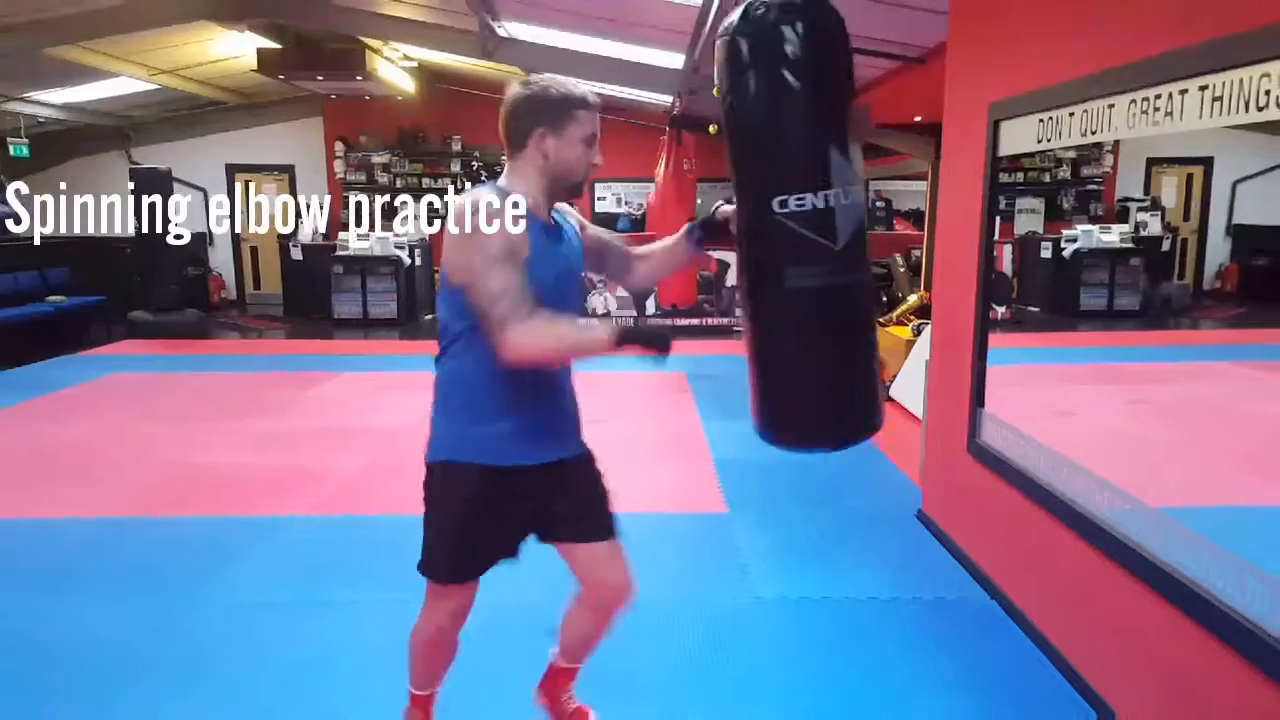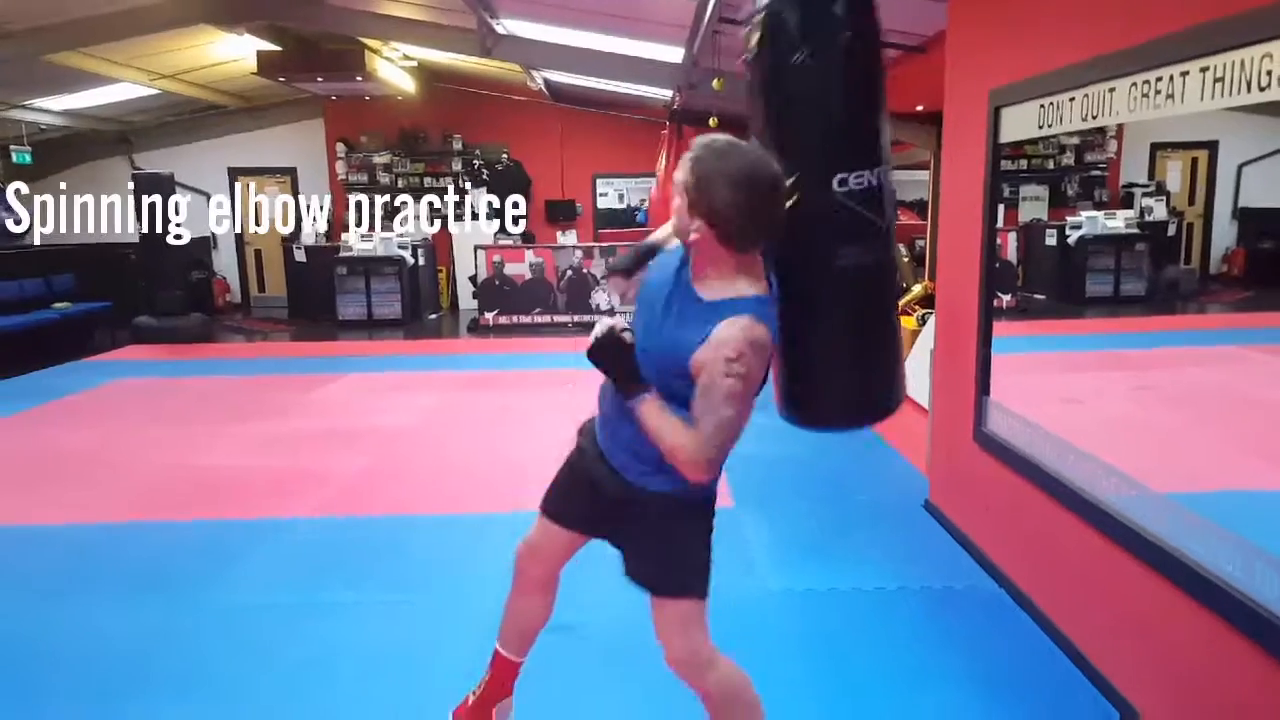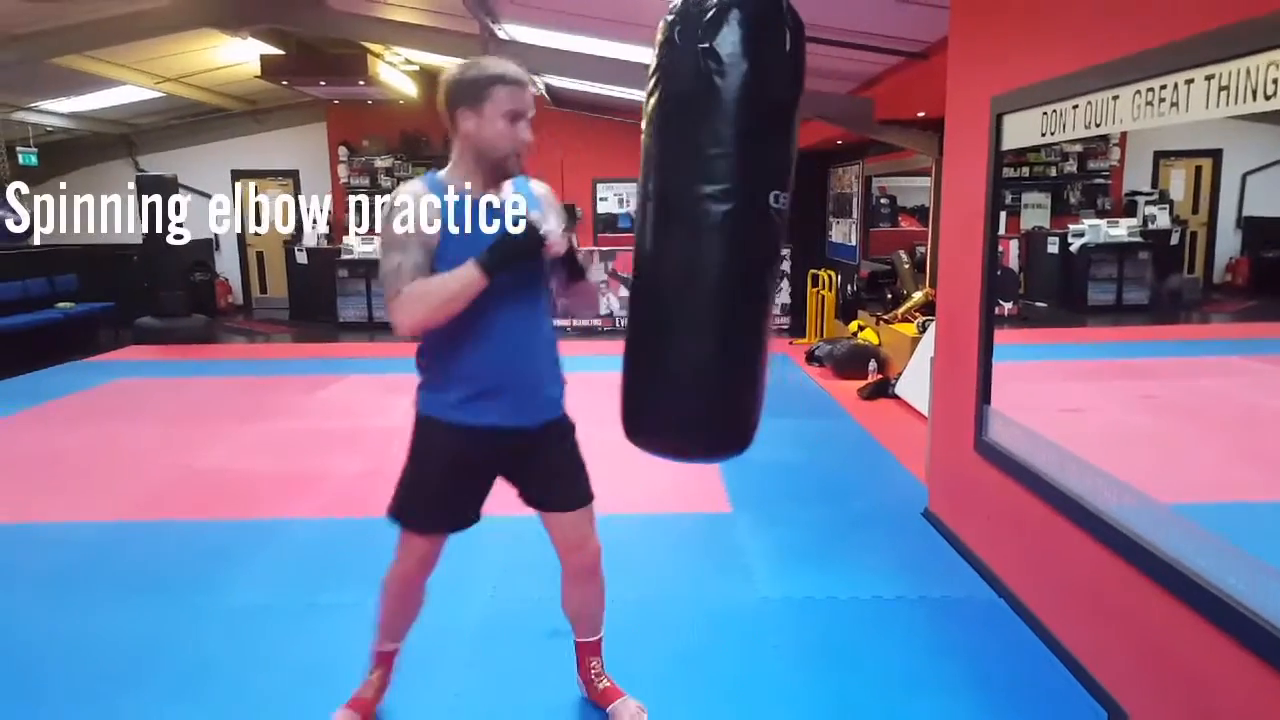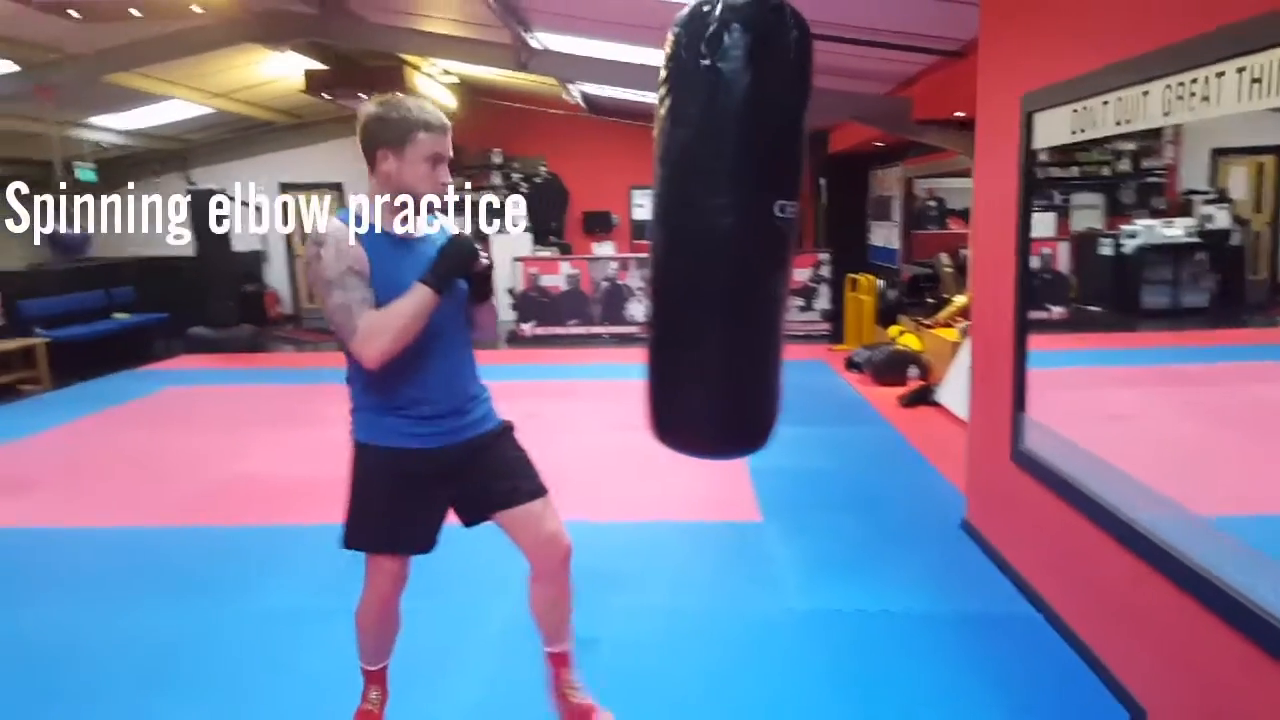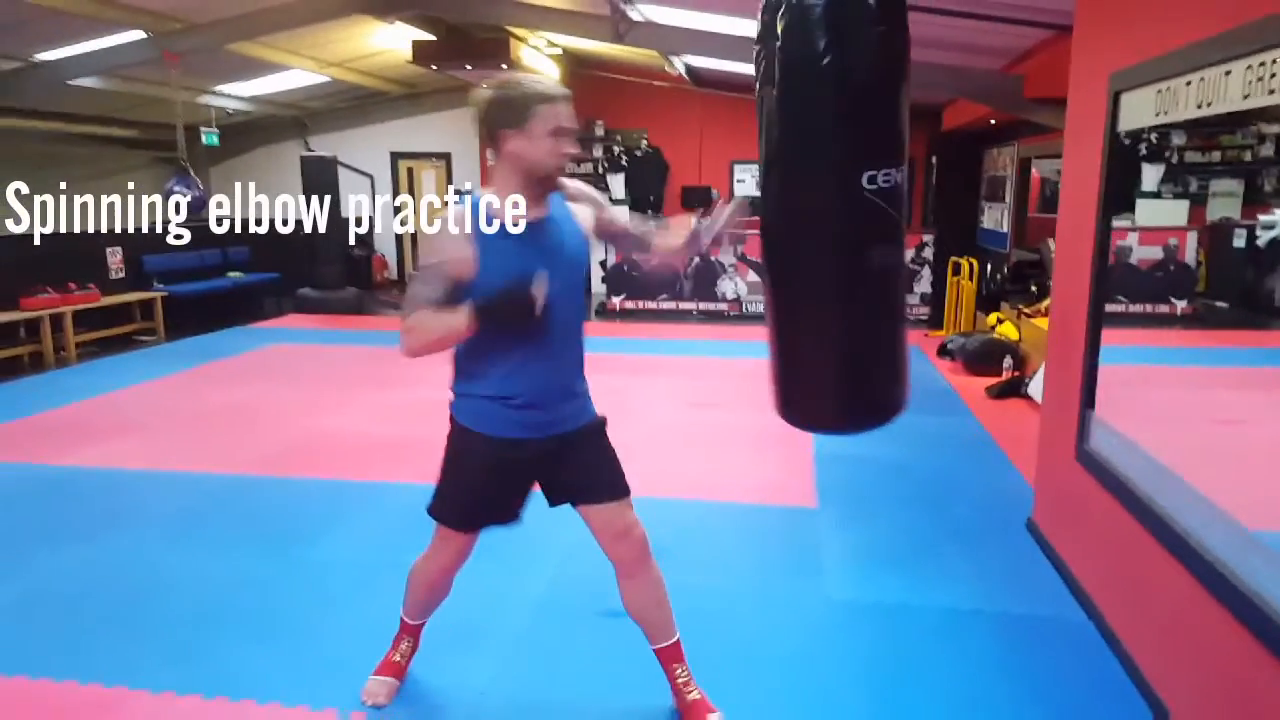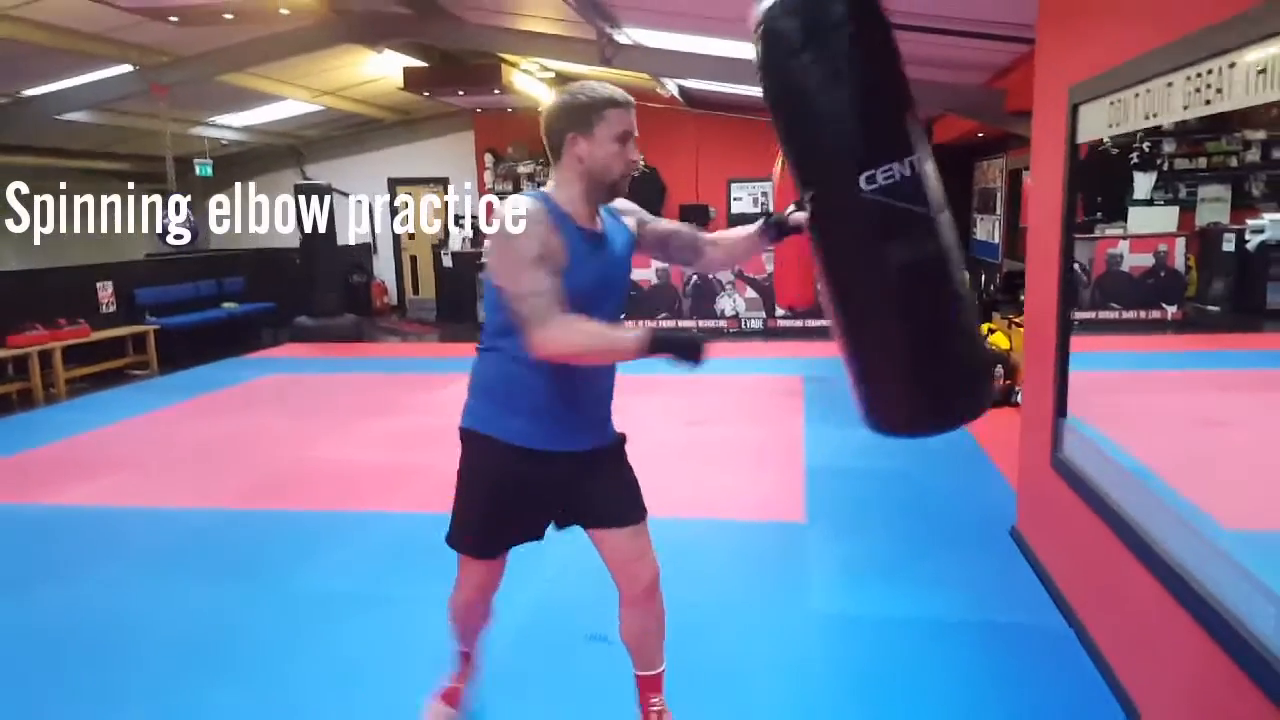
dt=0.7s
person 1, frame 1
left shoulder: (565, 221)
right shoulder: (484, 215)
left elbow: (638, 265)
right elbow: (517, 338)
left wrist: (705, 230)
right wrist: (620, 336)
left hip: (557, 448)
right hip: (476, 457)
left knee: (611, 584)
right knee: (448, 607)
person 1, frame 2
left shoulder: (741, 335)
right shoulder: (681, 243)
left elbow: (699, 463)
left wrist: (630, 383)
right wrist: (632, 264)
left hip: (670, 492)
right hip: (606, 447)
left knee: (689, 652)
right knee: (533, 560)
person 1, frame 3
left shoulder: (538, 198)
right shoulder: (419, 203)
right elbow: (406, 316)
right wrist: (492, 261)
left hip: (540, 416)
right hip: (453, 421)
left knee: (581, 551)
right knee: (414, 557)
person 1, frame 4
left shoulder: (445, 228)
right shoulder: (339, 242)
right elbow: (370, 346)
left wrist: (479, 287)
right wrist: (436, 278)
left hip: (476, 428)
right hip: (392, 446)
left knee: (552, 547)
right knee: (384, 581)
person 1, frame 5
left shoulder: (575, 203)
right shoulder: (459, 232)
left elbow: (653, 241)
right elbow: (414, 336)
left wrist: (708, 229)
right wrist: (484, 313)
left hip: (571, 423)
right hip: (487, 428)
left knee: (630, 548)
right knee: (447, 550)
right ankle: (403, 646)
person 1, frame 6
left shoulder: (621, 220)
right shoulder: (522, 222)
left elbow: (709, 251)
right elbow: (549, 335)
left wrist: (778, 227)
right wrist: (655, 340)
left hip: (587, 440)
right hip: (504, 439)
left knee: (640, 578)
right knee: (476, 579)
